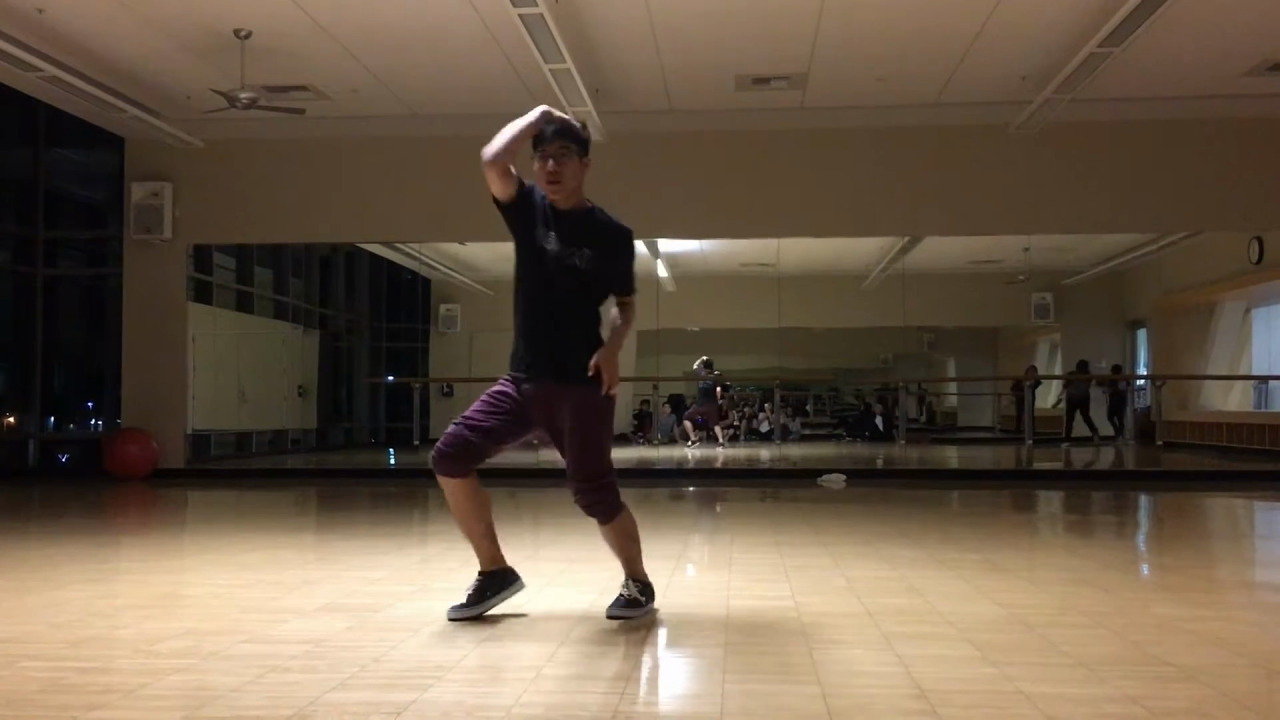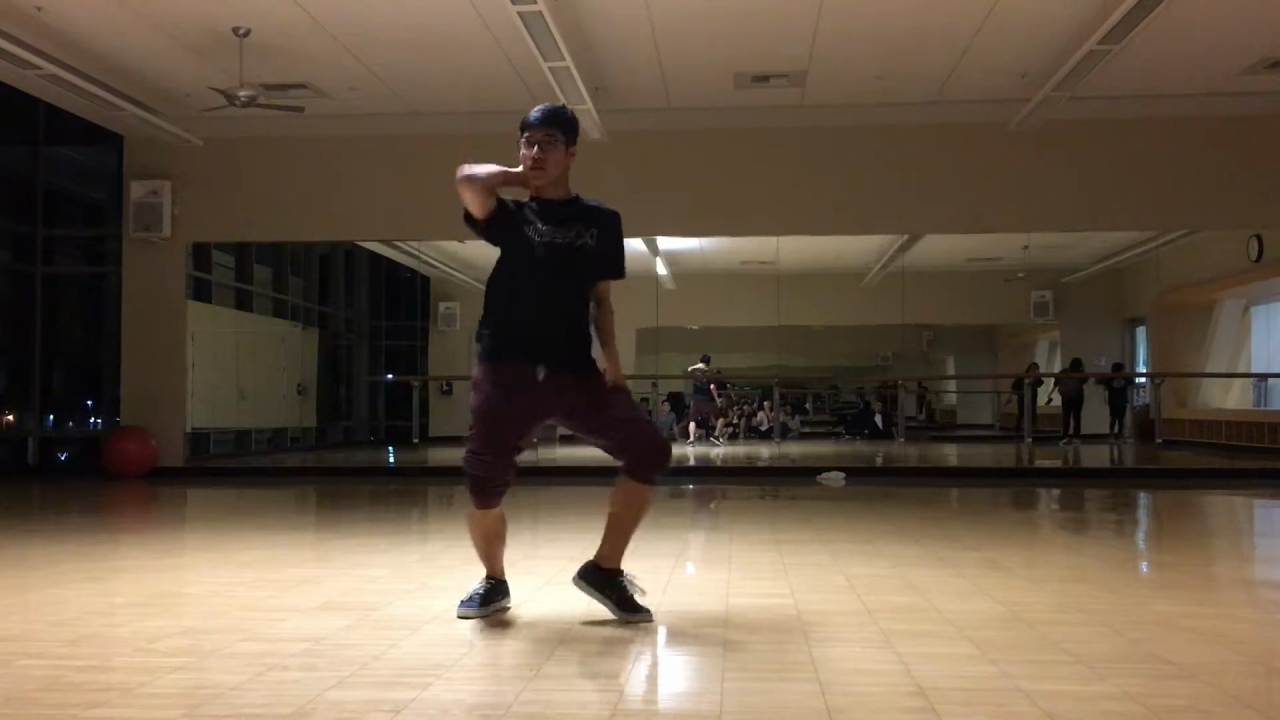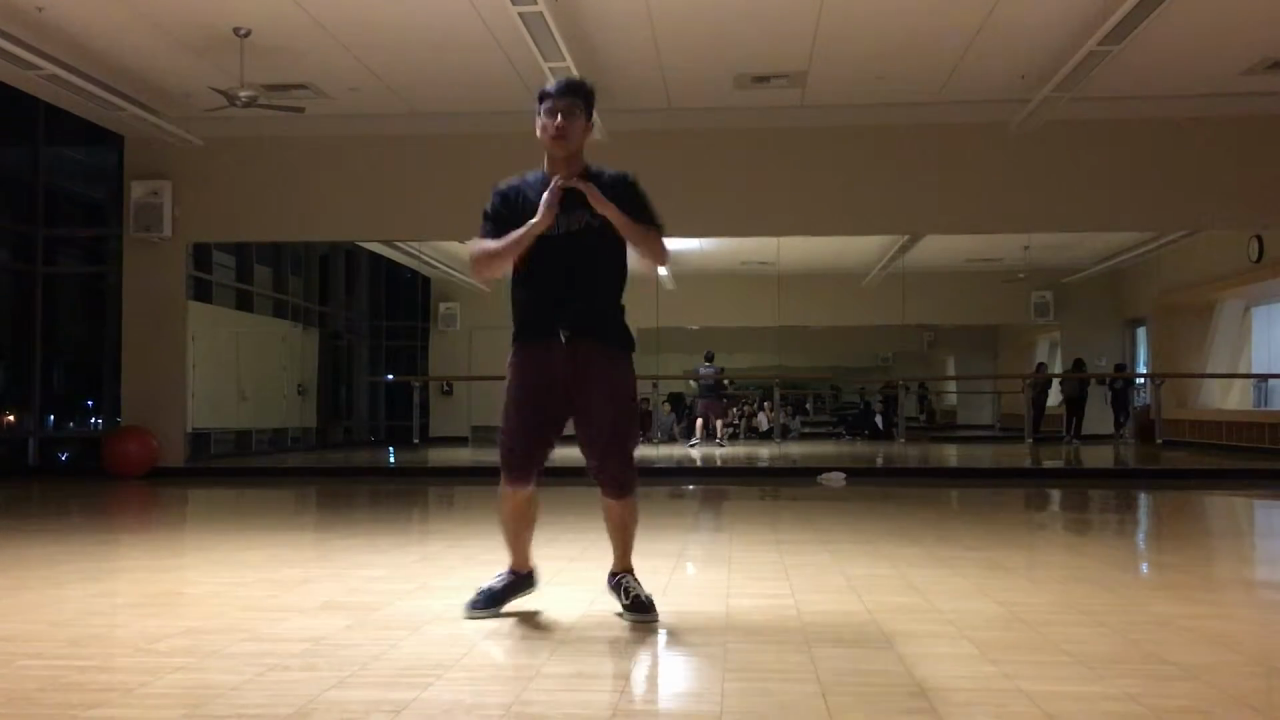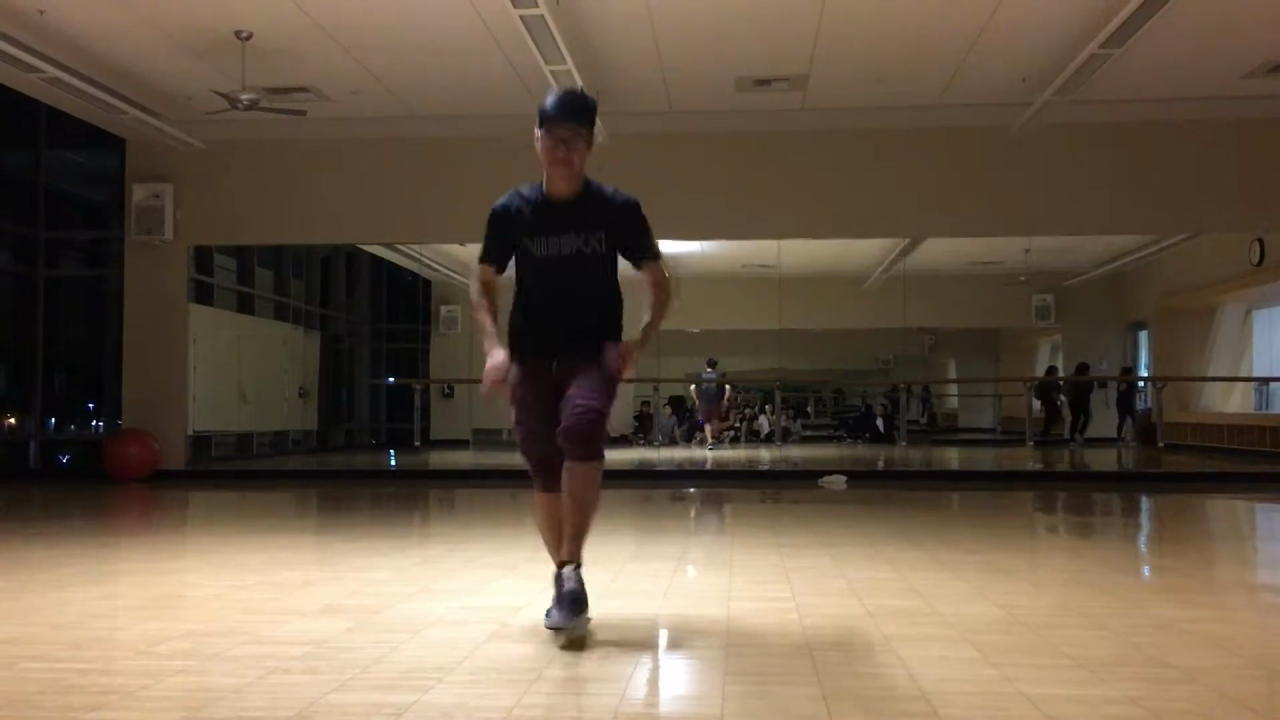
dt=0.4s
person 1, frame 1
left shoulder: (612, 235)
right shoulder: (527, 209)
left elbow: (626, 306)
right elbow: (492, 162)
left wrist: (613, 347)
right wrist: (534, 117)
left hip: (575, 380)
right hip: (523, 379)
left knee: (594, 491)
right knee: (452, 458)
left ankle: (638, 584)
right ankle: (496, 573)
person 1, frame 2
left shoulder: (601, 220)
right shoulder: (507, 210)
right elbow: (466, 180)
left wrist: (610, 355)
right wrist: (516, 175)
left hip: (573, 369)
right hip: (507, 368)
left knee: (650, 450)
right knee: (484, 485)
left ankle: (604, 569)
right ankle: (494, 582)
person 1, frame 3
left shoulder: (617, 187)
right shoulder: (515, 195)
left elbow: (657, 254)
right elbow: (481, 265)
left wrist: (607, 210)
right wrist: (538, 223)
left hip: (604, 345)
right hip: (538, 346)
left knee: (614, 470)
right knee: (518, 466)
left ankle: (623, 575)
right ankle: (518, 570)
person 1, frame 4
left shoulder: (617, 209)
right shoulder: (512, 211)
left elbow: (658, 277)
right elbow: (484, 284)
left wrist: (643, 339)
right wrist: (494, 345)
left hip: (594, 358)
right hip: (532, 361)
left knee: (580, 430)
right knee: (548, 477)
left ankle: (569, 571)
right ankle: (567, 581)
